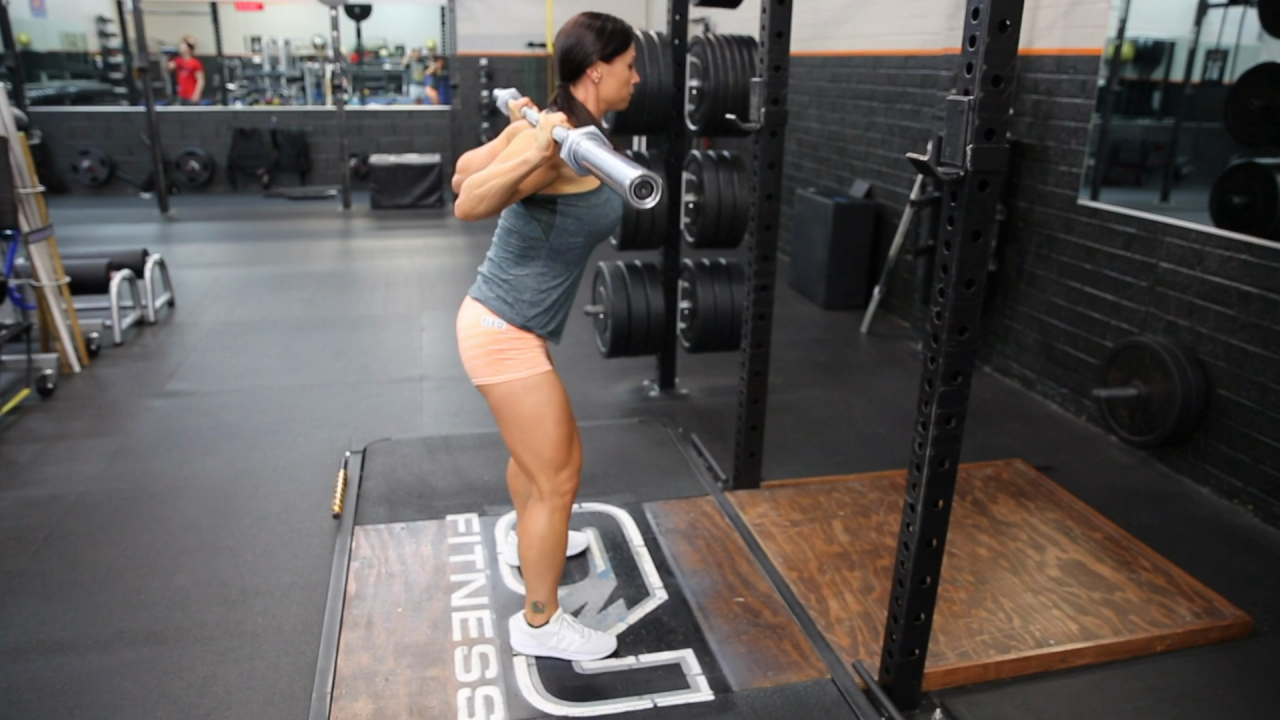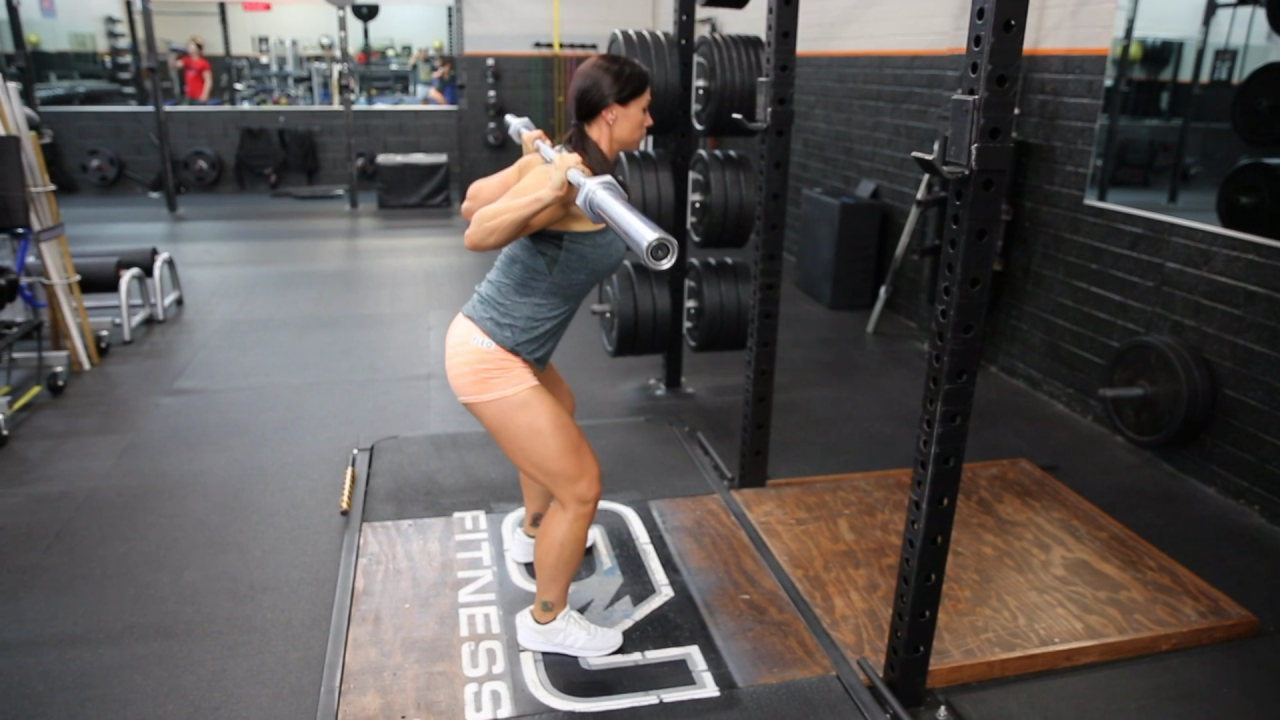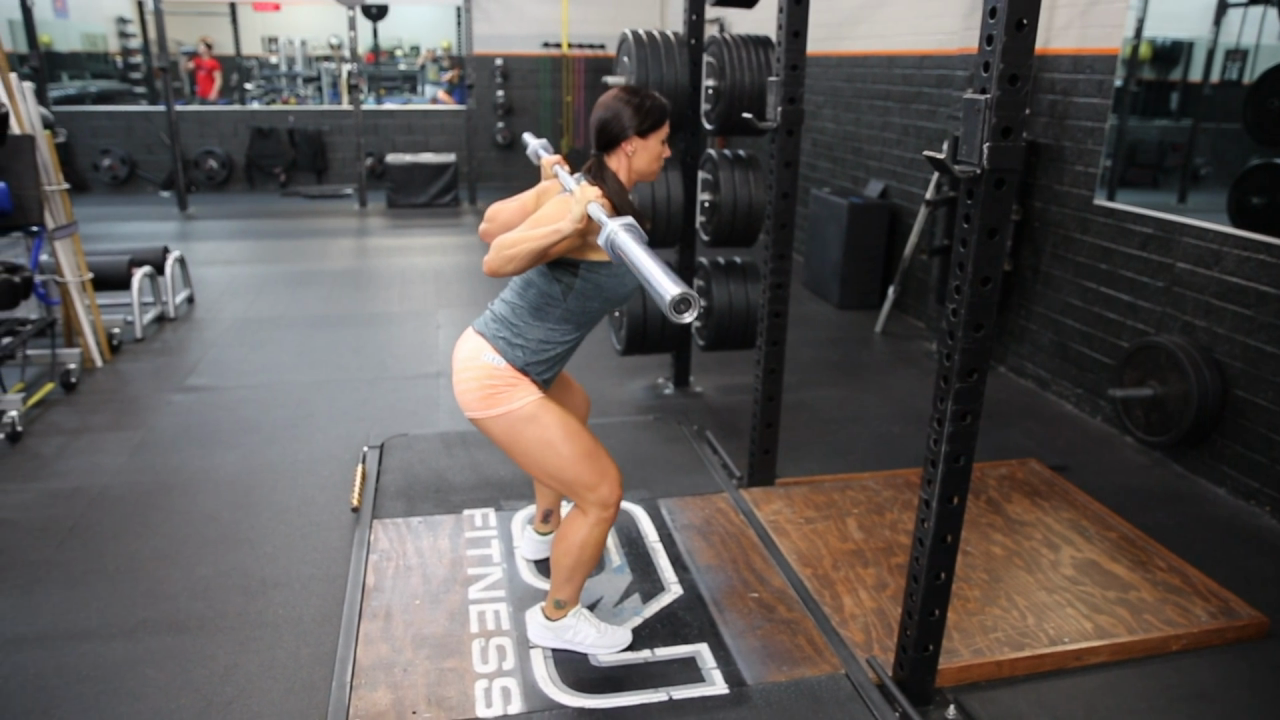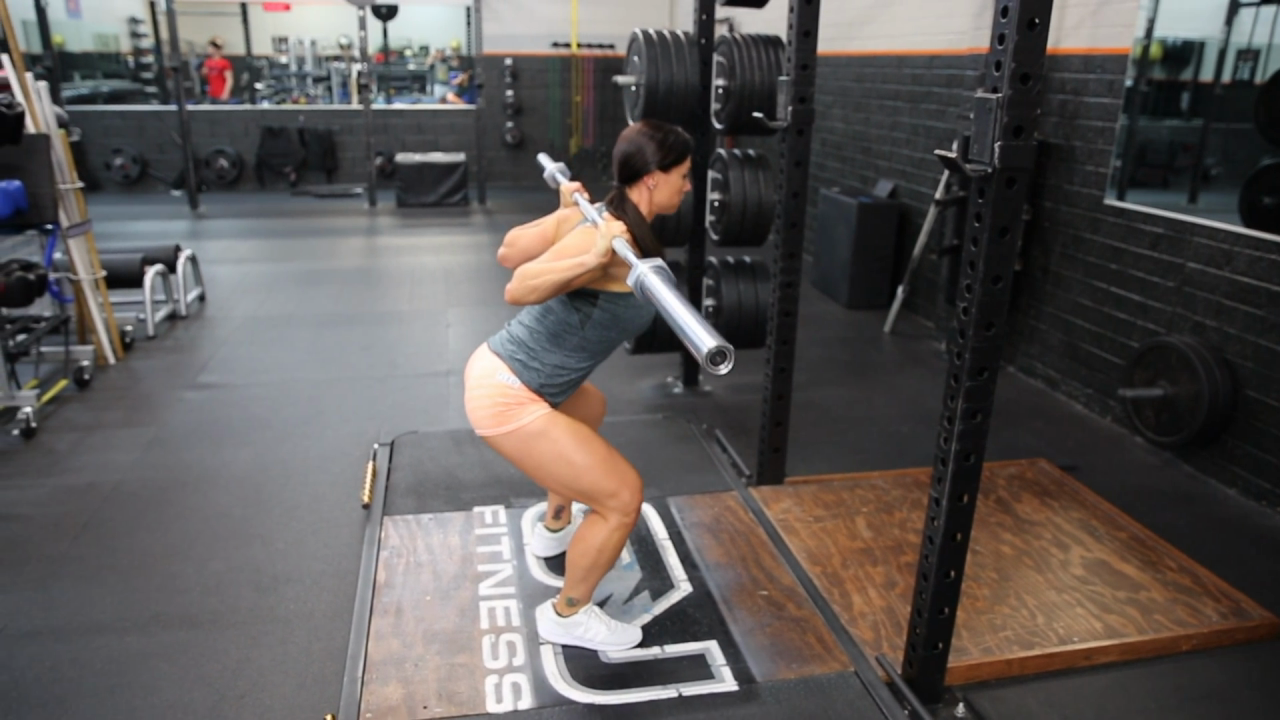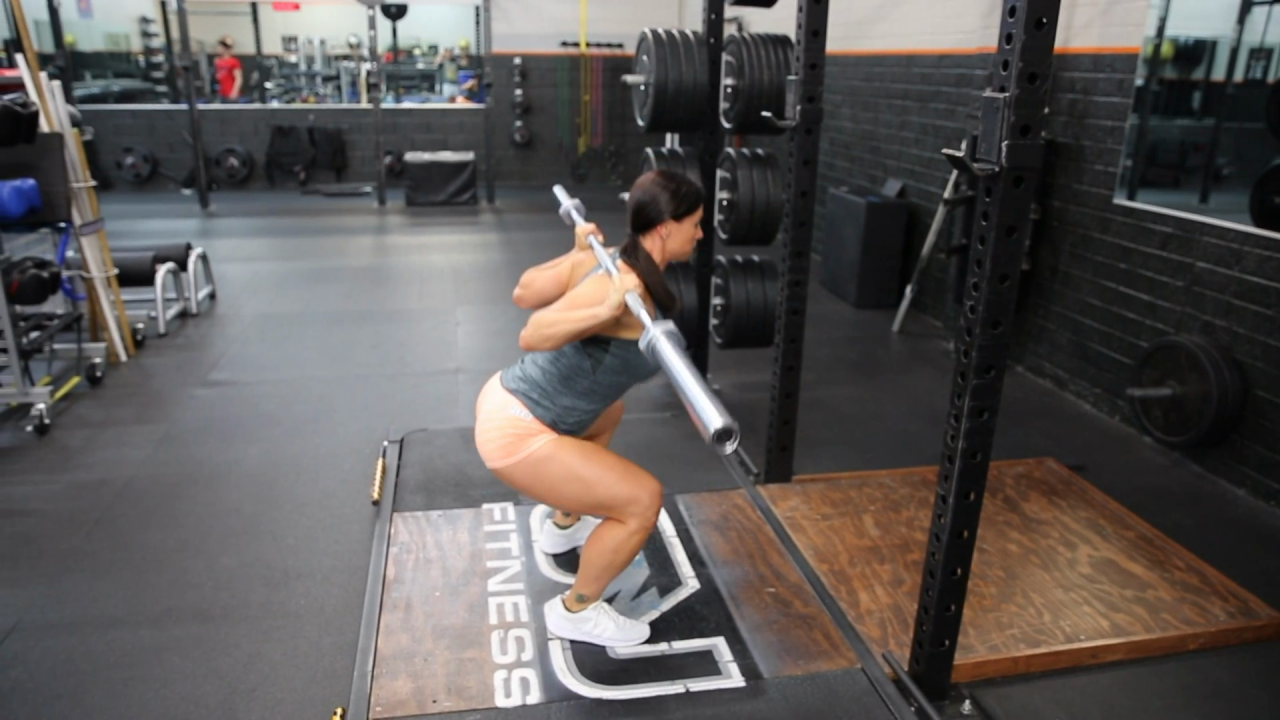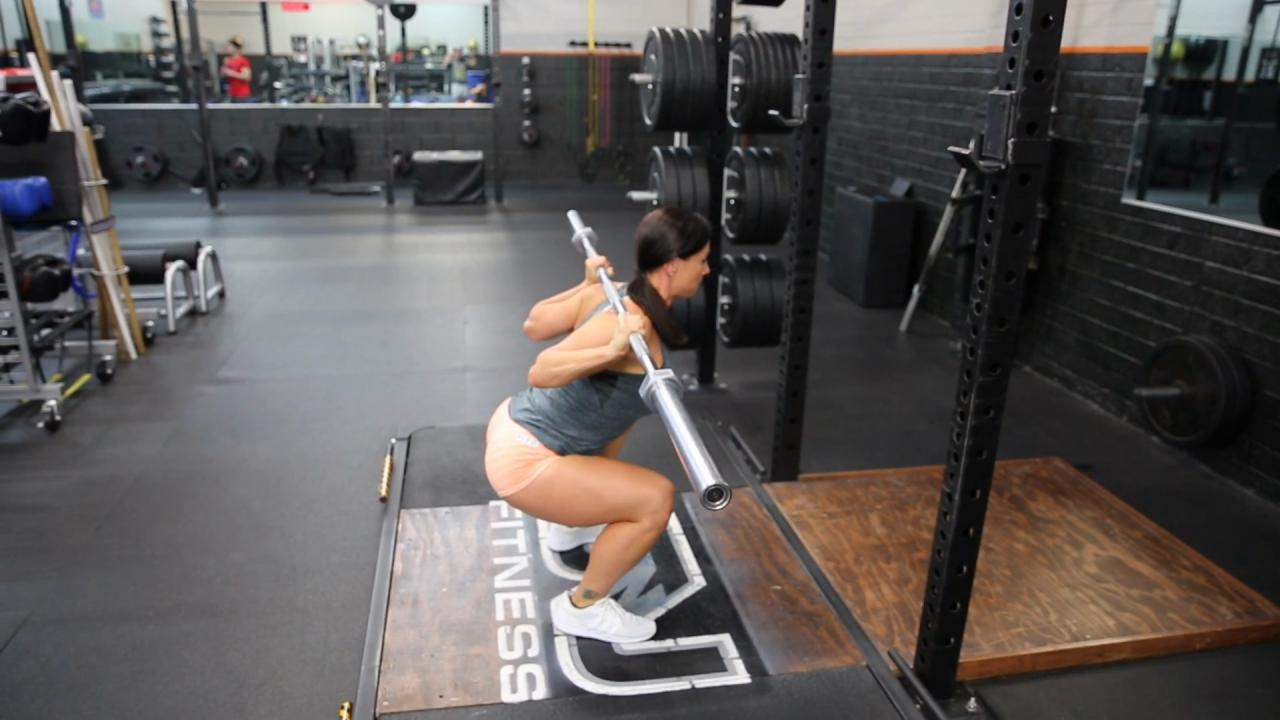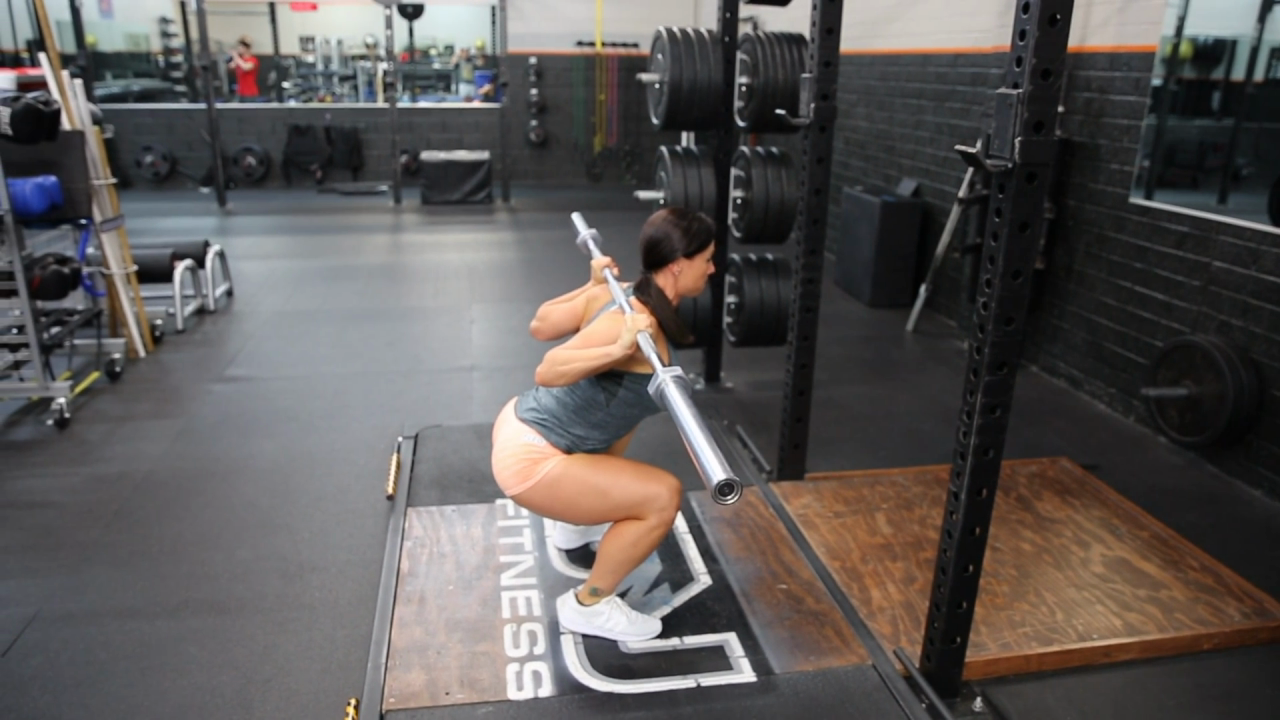
dt=0.5s
person 1, frame 1
left shoulder: (547, 126)
right shoulder: (563, 145)
left elbow: (462, 175)
right elbow: (469, 205)
left wrist: (520, 131)
right wrist: (534, 154)
left hip: (501, 320)
right hip: (507, 335)
left knee: (537, 444)
right knee: (558, 481)
left ankle: (526, 538)
right ankle: (539, 624)
person 1, frame 2
left shoulder: (558, 163)
right shoulder: (574, 183)
left elbow: (471, 205)
right elbow: (478, 235)
left wrist: (531, 161)
right wrist: (544, 194)
left hip: (496, 341)
right hip: (492, 358)
left knee: (560, 415)
right knee: (580, 488)
left ankle: (533, 533)
right ankle: (547, 620)
person 1, frame 3
left shoulder: (572, 188)
right shoulder: (591, 210)
left elbow: (489, 227)
right elbow: (497, 261)
left wrist: (548, 185)
right wrist: (567, 225)
left hip: (496, 354)
right hip: (496, 378)
left knee: (575, 411)
right knee: (602, 492)
left ankle: (544, 530)
right ankle: (556, 618)
person 1, frame 4
left shoulder: (589, 216)
right shoulder: (607, 238)
left elbow: (508, 251)
right elbow: (517, 289)
left wrist: (565, 210)
right wrist: (591, 260)
left hip: (503, 369)
right hip: (506, 396)
left knee: (590, 411)
right knee: (622, 496)
left ankle: (556, 526)
right ankle: (567, 615)
person 1, frame 5
left shoulder: (604, 261)
right shoulder: (619, 283)
left elbow: (523, 293)
right elbow: (532, 336)
left wrist: (577, 251)
right wrist: (605, 311)
left hip: (508, 402)
right hip: (514, 433)
left knee: (608, 411)
right knee: (642, 500)
left ankle: (564, 525)
right ankle: (576, 611)
person 1, frame 6
left shoulder: (611, 295)
right shoulder: (630, 322)
left elbow: (534, 323)
right elbow: (540, 372)
left wrist: (588, 283)
right wrist: (611, 351)
left hip: (517, 427)
right hip: (524, 460)
left knee: (617, 414)
right knee: (656, 499)
left ankle: (570, 524)
right ankle: (582, 607)
person 1, frame 7
left shoulder: (616, 294)
right shoulder: (633, 322)
left elbow: (540, 324)
right elbow: (548, 371)
left wrist: (593, 284)
right wrist: (620, 350)
left hip: (523, 427)
right hip: (530, 459)
left knee: (622, 413)
right knee: (663, 497)
left ankle: (578, 521)
right ankle: (589, 605)
